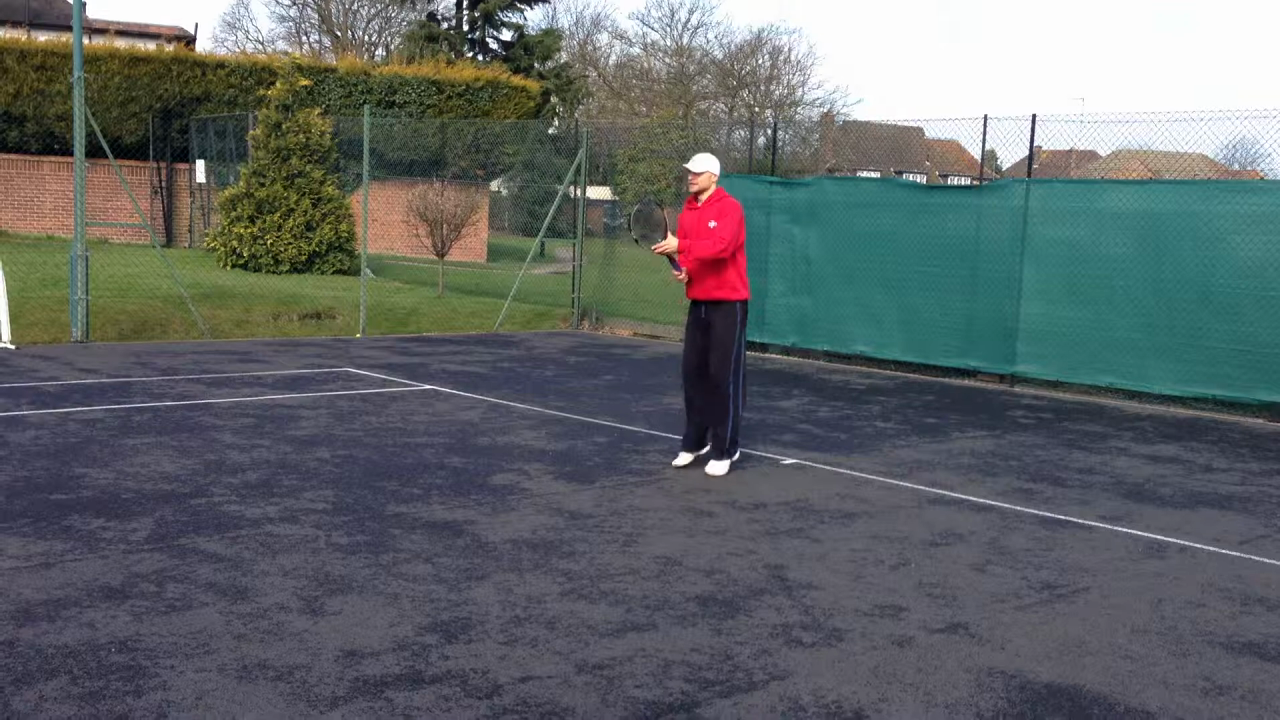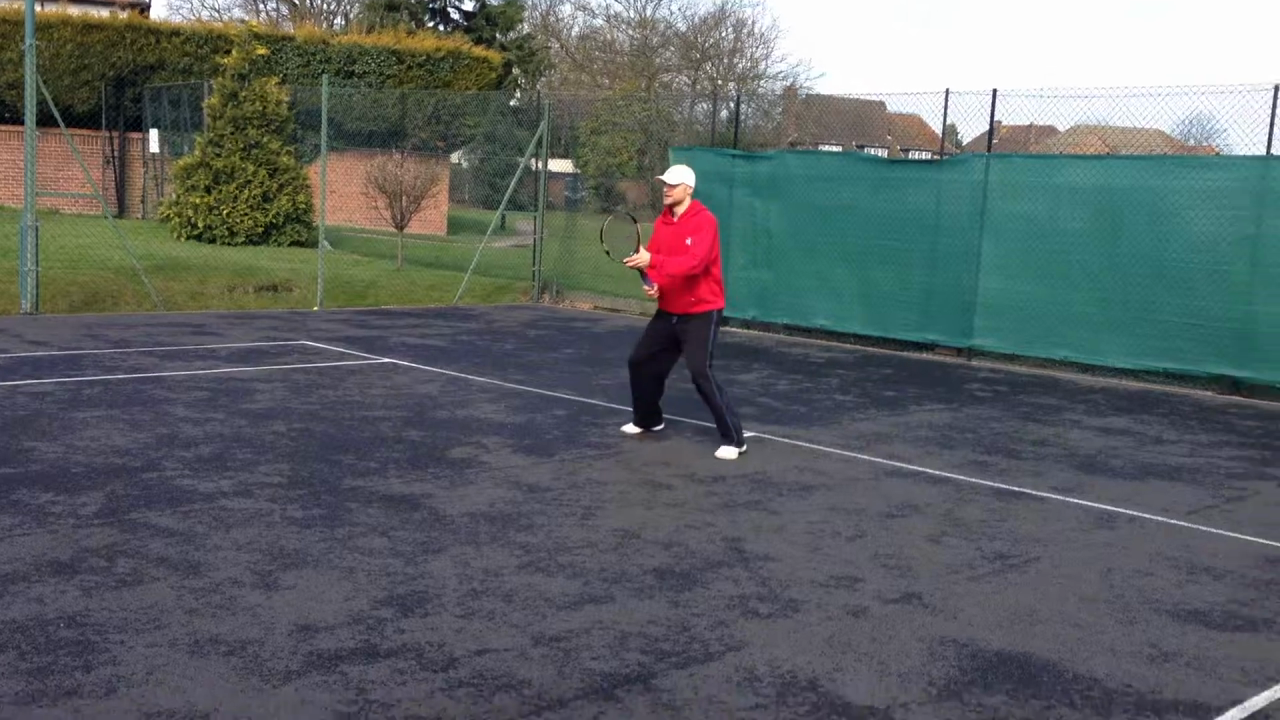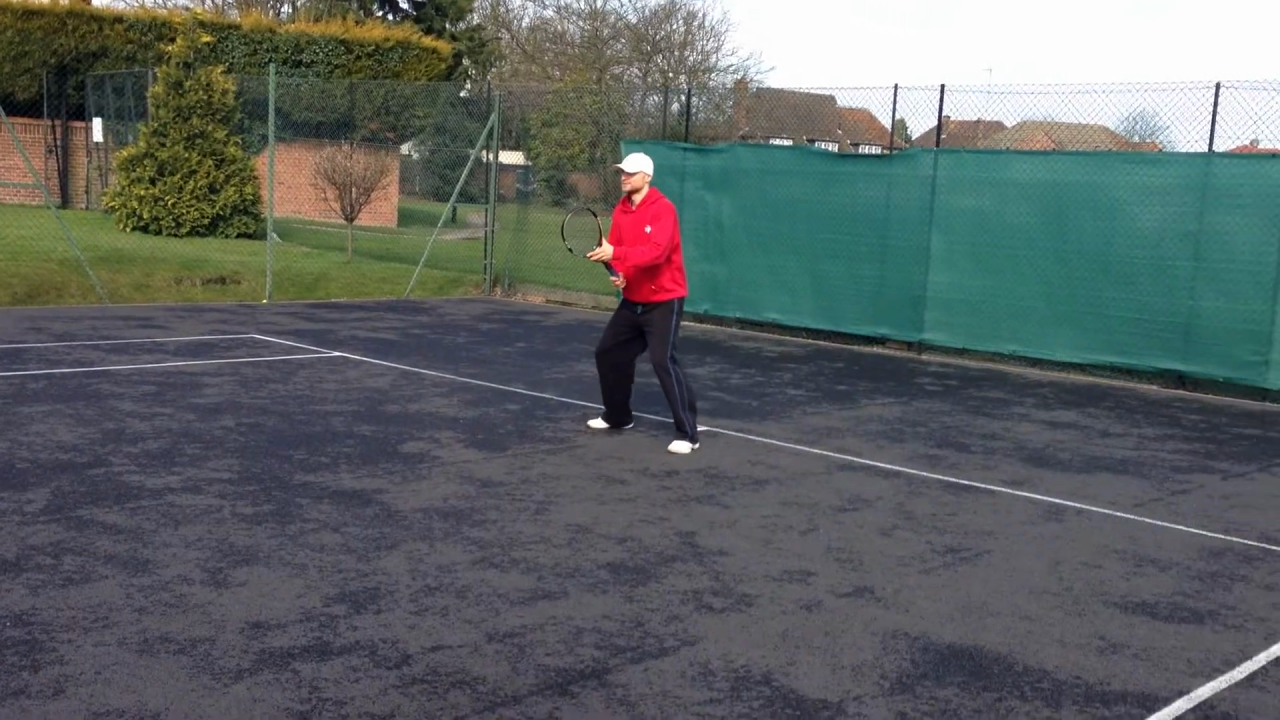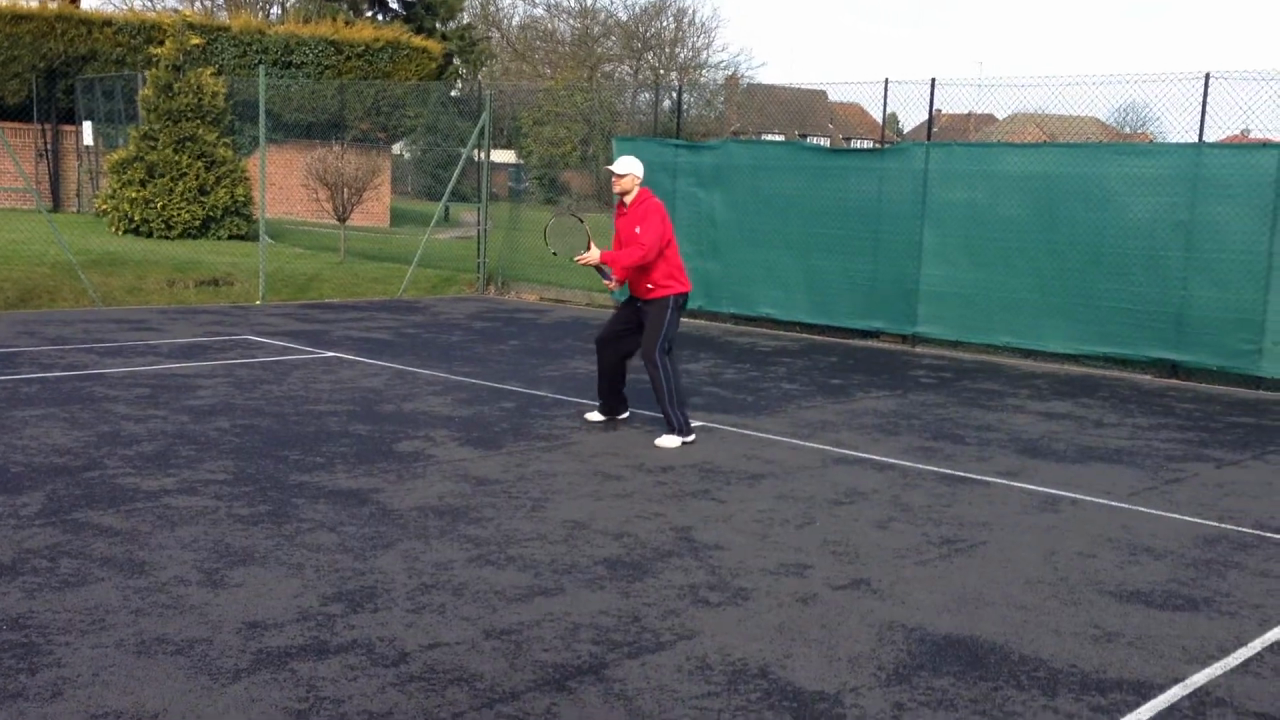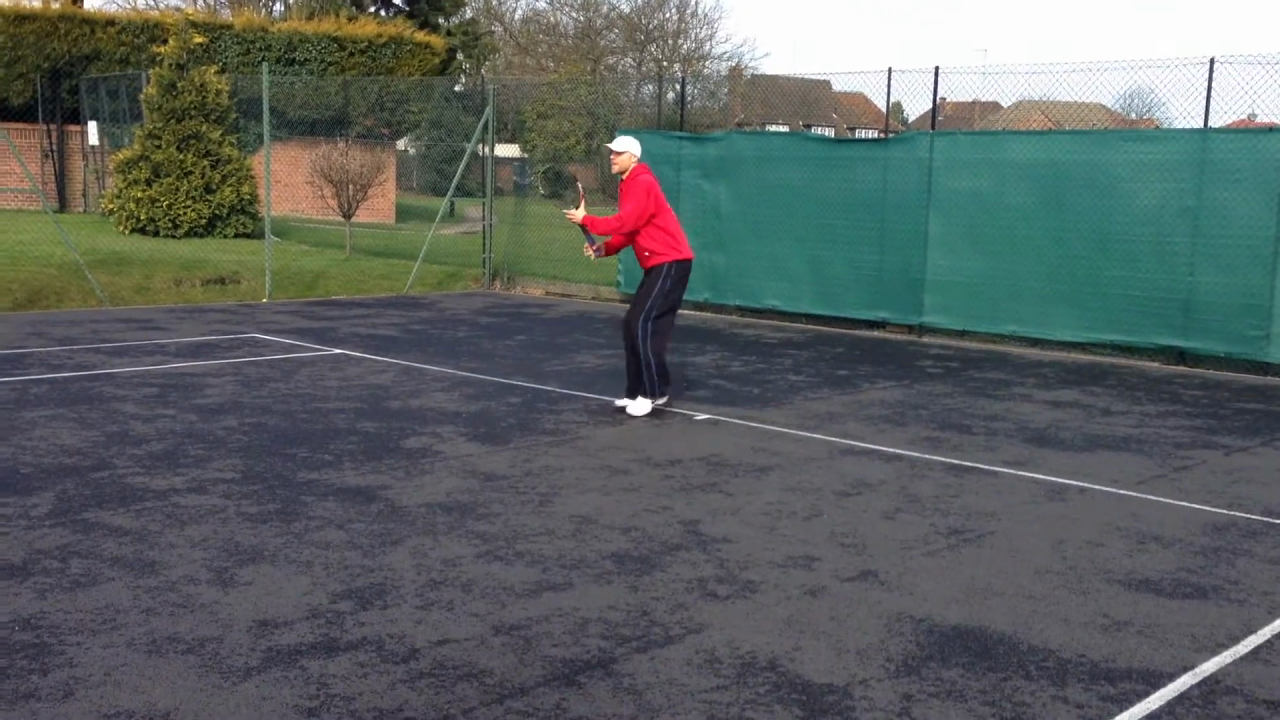
dt=0.4s
person 1, frame 1
left shoulder: (730, 208)
right shoulder: (687, 211)
left elbow: (721, 246)
right elbow: (685, 250)
left wrist: (680, 245)
right wrist: (683, 271)
left hip: (729, 303)
right hip: (699, 303)
left knee: (724, 374)
right knee: (693, 371)
left ankle: (725, 450)
right ankle: (696, 441)
person 1, frame 2
left shoulder: (705, 221)
right shoulder: (662, 221)
left elbow: (694, 262)
right elbow: (656, 260)
left wrist: (652, 260)
right wrist: (653, 284)
left hip: (702, 313)
right hip: (668, 311)
left knee: (701, 371)
right knee: (640, 361)
left ankle: (733, 438)
right ankle: (647, 419)
person 1, frame 3
left shoulder: (663, 209)
right shoulder: (621, 210)
left elbow: (656, 252)
right elbow: (616, 249)
left wrist: (616, 254)
right wrist: (618, 274)
left hip: (664, 301)
right hip: (632, 300)
left knee: (664, 362)
right knee: (608, 352)
left ankle: (687, 433)
right ankle: (617, 415)
person 1, frame 4
left shoulder: (652, 208)
right shoulder: (621, 212)
left elbow: (645, 252)
left wrist: (603, 258)
right wrist: (617, 277)
left hip: (666, 295)
right hip: (639, 296)
left knee: (655, 355)
right knee: (608, 341)
left ankle: (680, 428)
right ankle: (613, 406)
person 1, frame 5
left shoulder: (643, 183)
right shoulder: (627, 186)
left elbow: (626, 223)
right elbow: (627, 230)
left wrist: (586, 220)
right wrist: (605, 248)
left hip: (670, 263)
right hip: (657, 265)
left knee: (645, 325)
right knee: (633, 324)
left ankle: (653, 392)
right ankle: (640, 391)
